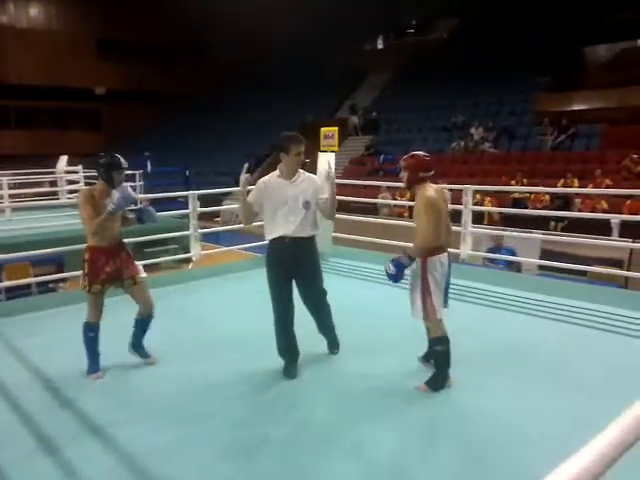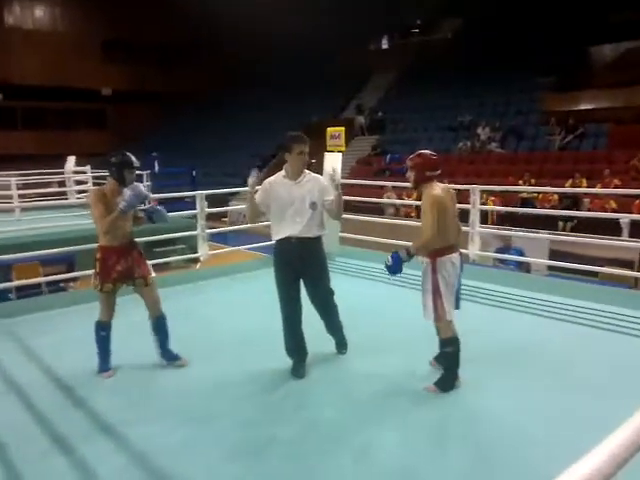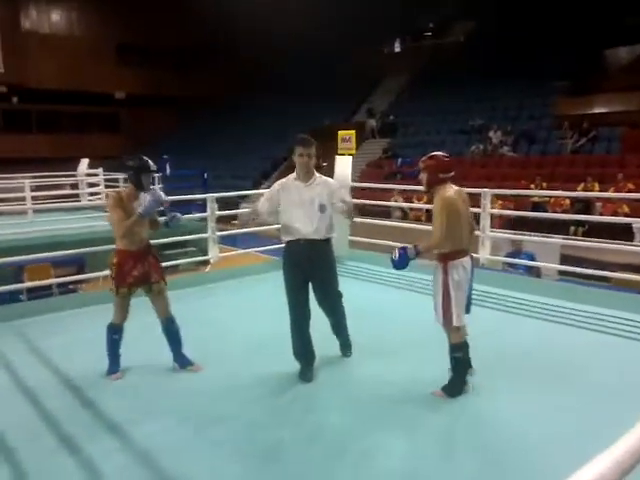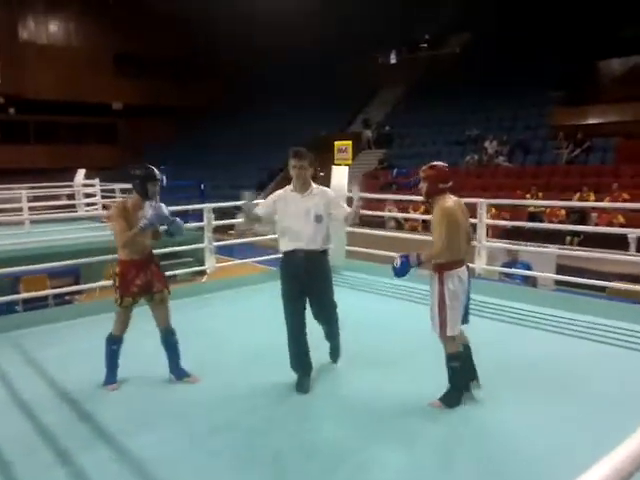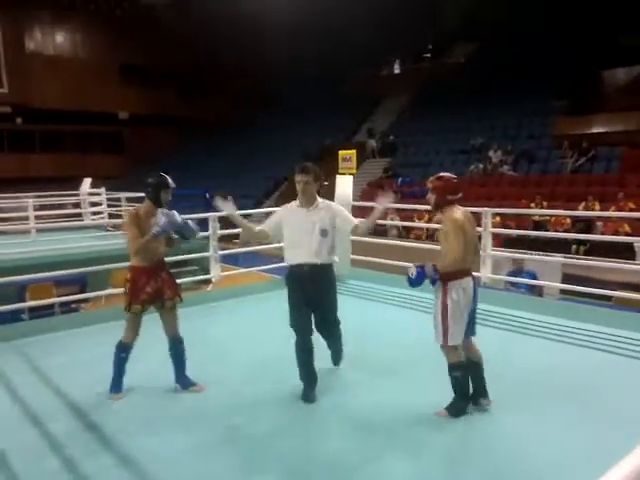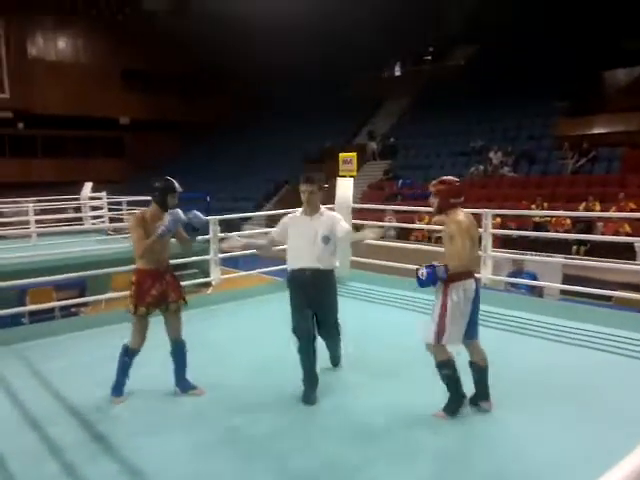
dt=0.1s
person 1, frame 1
left shoulder: (424, 196)
right shoulder: (436, 191)
left elbow: (427, 236)
right elbow: (446, 227)
left wrist: (406, 258)
left hip: (430, 260)
right hip: (440, 256)
left knee: (431, 318)
right knee: (433, 313)
left ankle: (442, 374)
right ankle: (433, 354)
person 1, frame 2
left shoulder: (431, 196)
right shoulder: (445, 190)
left elbow: (429, 237)
right elbow: (456, 225)
left wrist: (405, 253)
left hip: (440, 260)
right hip: (451, 255)
left knee: (441, 319)
right knee: (443, 315)
left ankle: (450, 376)
right ankle: (446, 357)
person 1, frame 3
left shoulder: (443, 197)
right shoulder: (459, 193)
left elbow: (438, 239)
right elbow: (472, 228)
left wrist: (412, 251)
left hip: (450, 264)
right hip: (463, 259)
left knee: (452, 325)
right knee: (455, 320)
left ankle: (458, 381)
right ankle: (464, 364)
person 1, frame 4
left shoulder: (442, 207)
right shoulder: (457, 203)
left elbow: (438, 248)
right elbow: (468, 239)
left wrist: (413, 259)
left hip: (448, 274)
right hip: (460, 269)
left knee: (448, 335)
right knee: (455, 329)
left ankle: (455, 392)
right ankle: (470, 376)
person 1, frame 5
left shoulder: (451, 219)
right shoulder: (464, 215)
left elbow: (455, 259)
right elbow: (474, 252)
left wrist: (429, 270)
left hip: (453, 285)
right hip: (466, 280)
left knee: (449, 345)
right knee: (466, 341)
left ankle: (461, 401)
right ankle: (480, 395)
person 1, frame 6
left shoulder: (456, 222)
right shoulder: (463, 217)
left elbow: (465, 260)
left wrist: (440, 271)
left hip: (455, 288)
right hip: (468, 284)
left knee: (435, 345)
right knee: (471, 342)
left ankle: (456, 398)
right ankle: (482, 397)
person 2, frame 1
left shoulder: (312, 182)
right shoulder: (265, 184)
left elbow: (330, 214)
right elbow: (247, 219)
left wrist: (332, 190)
right wrist: (243, 191)
left hip: (305, 247)
right hip: (278, 249)
left knee: (316, 299)
right knee: (281, 307)
left ankle: (331, 337)
right ankle: (290, 358)
person 2, frame 2
left shoulder: (318, 183)
right shoulder: (271, 186)
left elbow: (336, 216)
right elbow: (253, 218)
left wrist: (335, 195)
right wrist: (251, 193)
left hip: (312, 247)
right hip: (285, 249)
left knee: (323, 298)
right knee: (289, 306)
left ankle: (339, 337)
right ankle: (298, 358)
person 2, frame 3
left shoulder: (329, 185)
right shoulder: (281, 187)
left elbow: (349, 215)
right elbow: (259, 213)
left wrist: (348, 203)
right wrist: (259, 210)
left hip: (321, 249)
right hip: (294, 251)
left knee: (332, 301)
right knee: (298, 310)
left ankle: (344, 339)
right ankle: (306, 361)
person 2, frame 4
left shoulder: (325, 196)
right shoulder: (279, 197)
left elbow: (349, 218)
right elbow: (253, 219)
left wrist: (357, 205)
right wrist: (248, 209)
left hip: (317, 260)
right hip: (291, 262)
left knee: (326, 310)
right knee: (294, 320)
left ankle: (334, 344)
right ankle: (303, 372)
person 2, frame 5
left shoulder: (331, 210)
right shoulder: (285, 213)
left elbow: (358, 230)
right elbow: (258, 235)
left wrist: (378, 211)
right wrist: (234, 216)
left hip: (323, 273)
right hip: (297, 275)
left knee: (328, 324)
right knee: (302, 331)
left ankle: (336, 349)
right ankle: (309, 382)
person 2, frame 6
left shoulder: (332, 218)
right shoulder: (290, 220)
left elbow: (350, 236)
right elbow: (269, 242)
left wrist: (366, 235)
right wrist: (244, 243)
left hip: (324, 278)
right hip: (298, 279)
left knee: (330, 328)
right knee: (303, 332)
left ankle: (334, 351)
right ankle: (310, 384)
person 3, frame 1
left shoulder: (118, 194)
right shoulder: (86, 196)
right elbow: (92, 229)
left wrist: (139, 217)
right wrist: (112, 208)
left hip: (120, 253)
right hip: (97, 257)
left knee: (147, 305)
right knee: (95, 315)
left ankle: (137, 345)
right ankle: (93, 363)
person 3, frame 2
left shoulder: (130, 192)
right shoulder: (97, 195)
right elbow: (103, 227)
left wrist: (149, 215)
right wrist: (125, 206)
left hip: (132, 252)
right hip: (109, 256)
left knee: (156, 307)
right knee: (107, 314)
left ankle: (165, 351)
right ankle: (104, 361)
person 3, frame 3
left shoulder: (146, 196)
right shoulder: (115, 199)
right elbow: (121, 232)
left wrist: (167, 222)
right wrist: (143, 211)
left hip: (147, 256)
right hip: (126, 261)
left knee: (165, 313)
right knee: (120, 317)
left ankle: (179, 357)
right ankle: (113, 363)
person 3, frame 4
left shoulder: (152, 206)
right shoulder: (120, 209)
right elbow: (123, 241)
left wrist: (171, 230)
right wrist: (146, 223)
left hip: (151, 266)
right hip: (129, 270)
left knee: (165, 324)
right knee: (120, 327)
left ankle: (176, 368)
right ankle: (111, 374)
person 3, frame 5
left shoulder: (163, 215)
right shoulder: (133, 216)
right elbow: (135, 249)
left wrist: (183, 235)
right wrist: (158, 231)
left hip: (162, 274)
right hip: (140, 277)
left knee: (174, 332)
right knee: (130, 335)
left ankle: (181, 378)
right ankle: (116, 382)
person 3, frame 6
left shoulder: (171, 217)
right shoulder: (139, 219)
left elbow: (186, 245)
right elbow: (140, 251)
left wrist: (193, 229)
right wrist: (163, 231)
left hip: (167, 277)
right hip: (145, 279)
left knee: (176, 335)
right knee: (137, 340)
left ankle: (181, 381)
right ankle: (118, 386)
